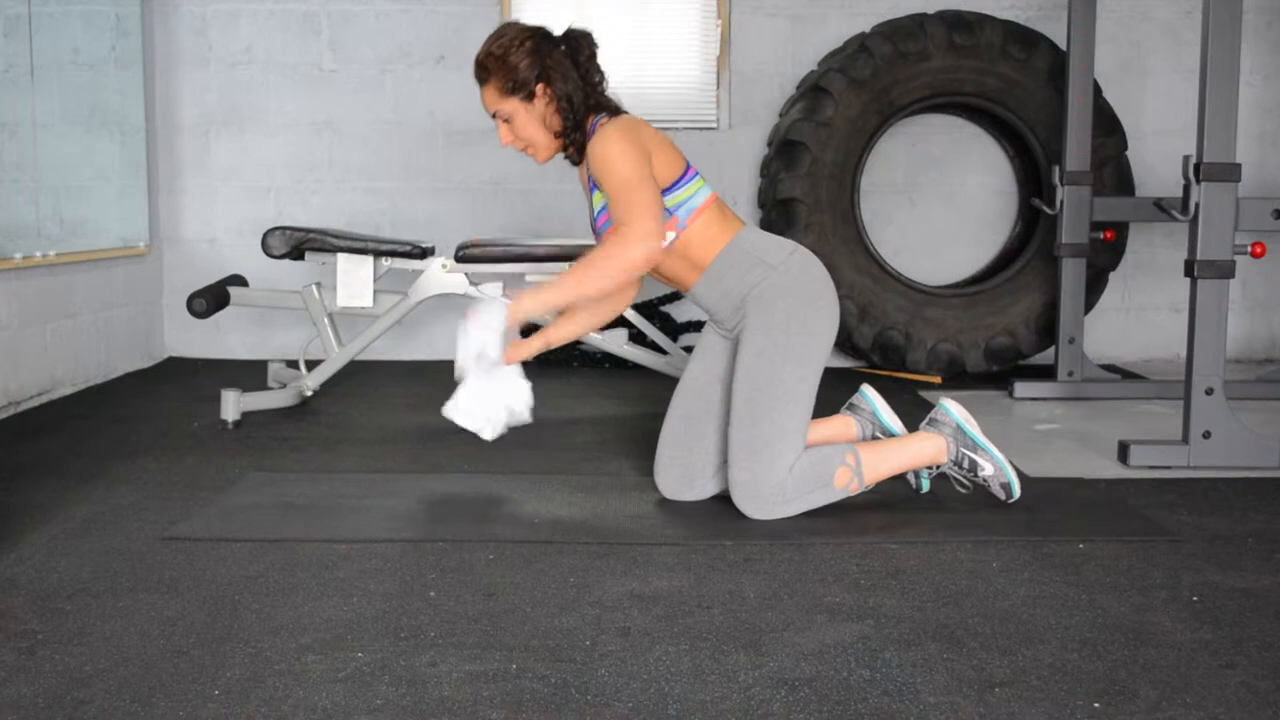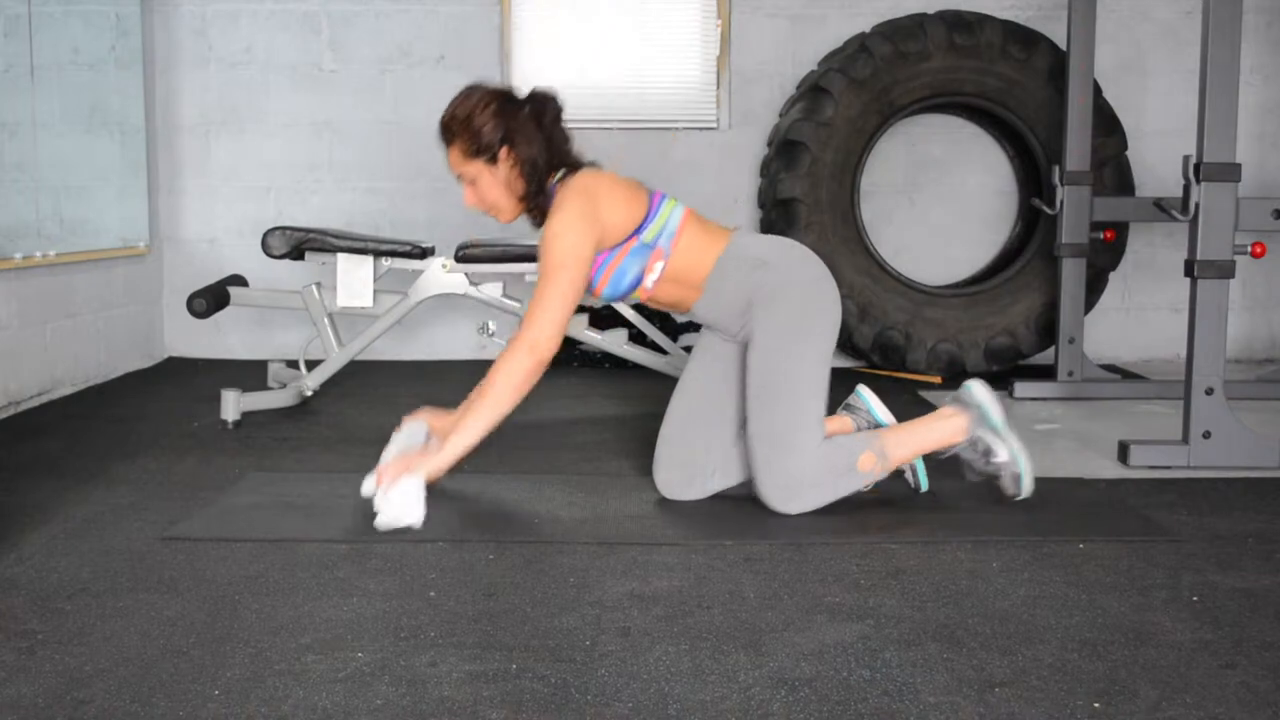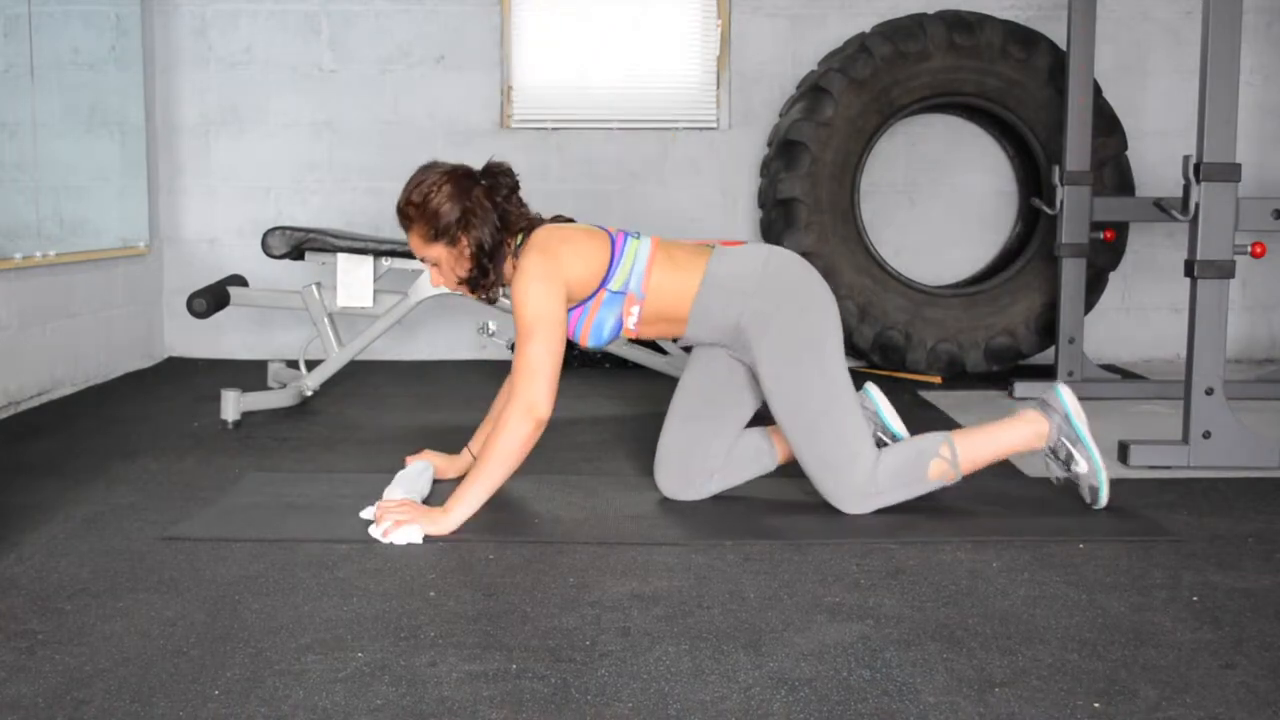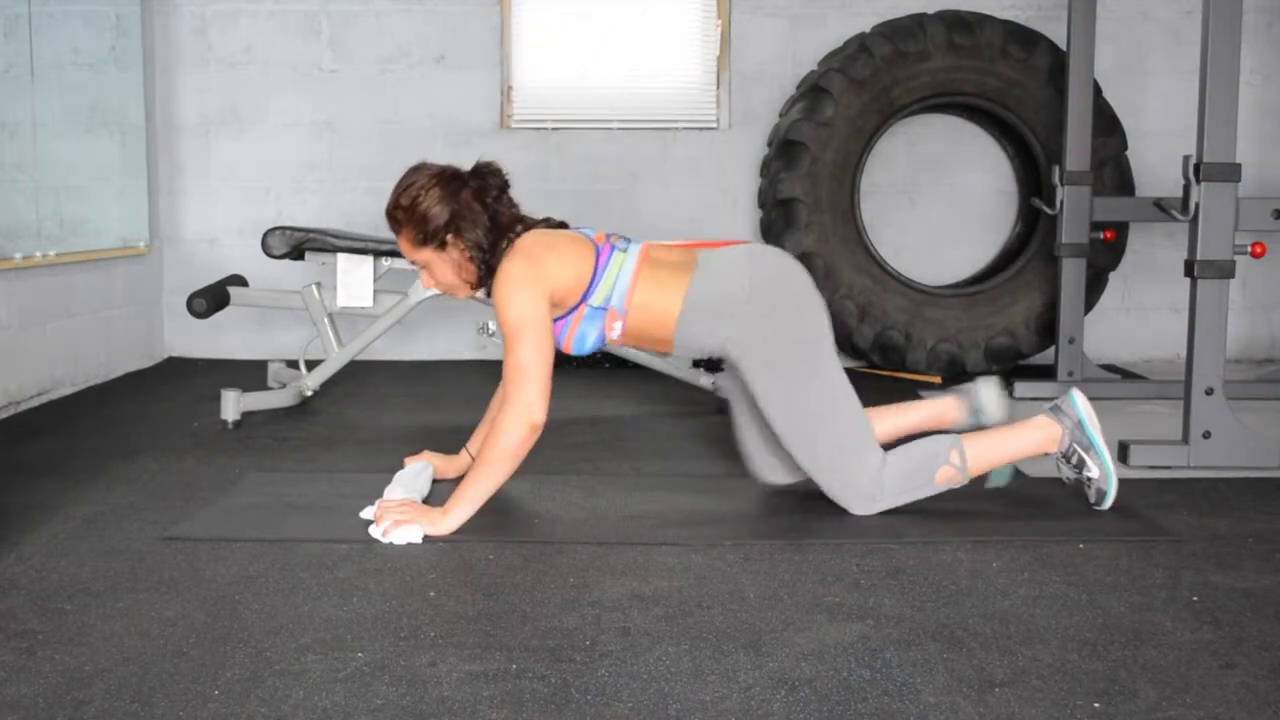
dt=0.3s
person 1, frame 1
left shoulder: (613, 141)
right shoulder: (595, 159)
left elbow: (640, 246)
right elbow: (618, 288)
left wrist: (528, 303)
right wrist: (532, 344)
left hip: (783, 294)
right hip: (741, 315)
left knee: (761, 495)
right knee: (679, 483)
left ankle: (940, 443)
right ankle: (855, 426)
person 1, frame 2
left shoulder: (577, 206)
right shoulder: (563, 205)
left elbow: (537, 347)
right elbow: (537, 331)
left wrist: (446, 451)
right wrist: (465, 414)
left hip: (785, 290)
right hip: (745, 309)
left knee: (788, 490)
right knee: (678, 479)
left ankle: (958, 425)
right ankle: (846, 424)
person 1, frame 3
left shoulder: (535, 266)
right shoulder: (534, 252)
left elbow: (532, 407)
right elbow: (526, 375)
left wrist: (451, 512)
right wrist: (466, 458)
left hip: (778, 303)
right hip: (747, 311)
left knee: (854, 492)
right knee: (680, 480)
left ankle: (1041, 424)
right ankle: (846, 419)
person 1, frame 4
left shoulder: (519, 272)
right shoulder: (525, 250)
left elbow: (528, 414)
right elbow: (523, 371)
left wrist: (450, 514)
right wrist: (464, 456)
left hip: (758, 307)
right hip: (754, 287)
left knee: (865, 489)
right knee: (777, 467)
left ankle: (1051, 430)
right ankle: (964, 407)
